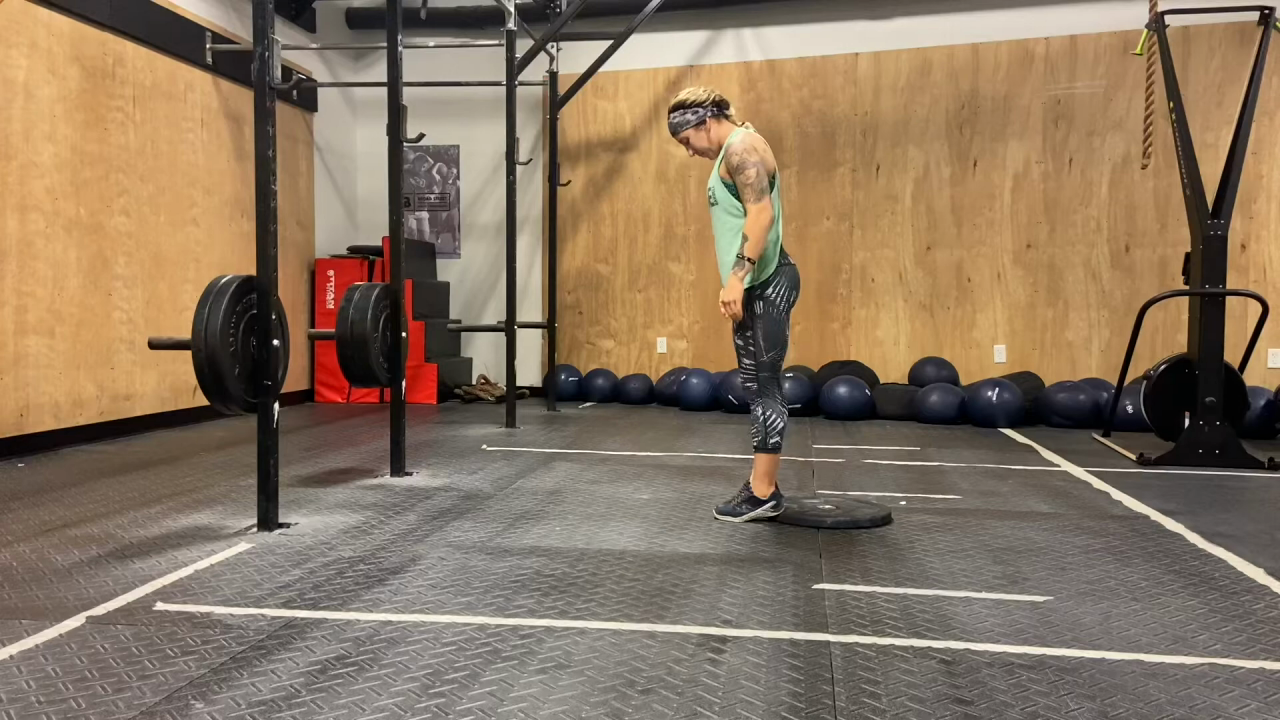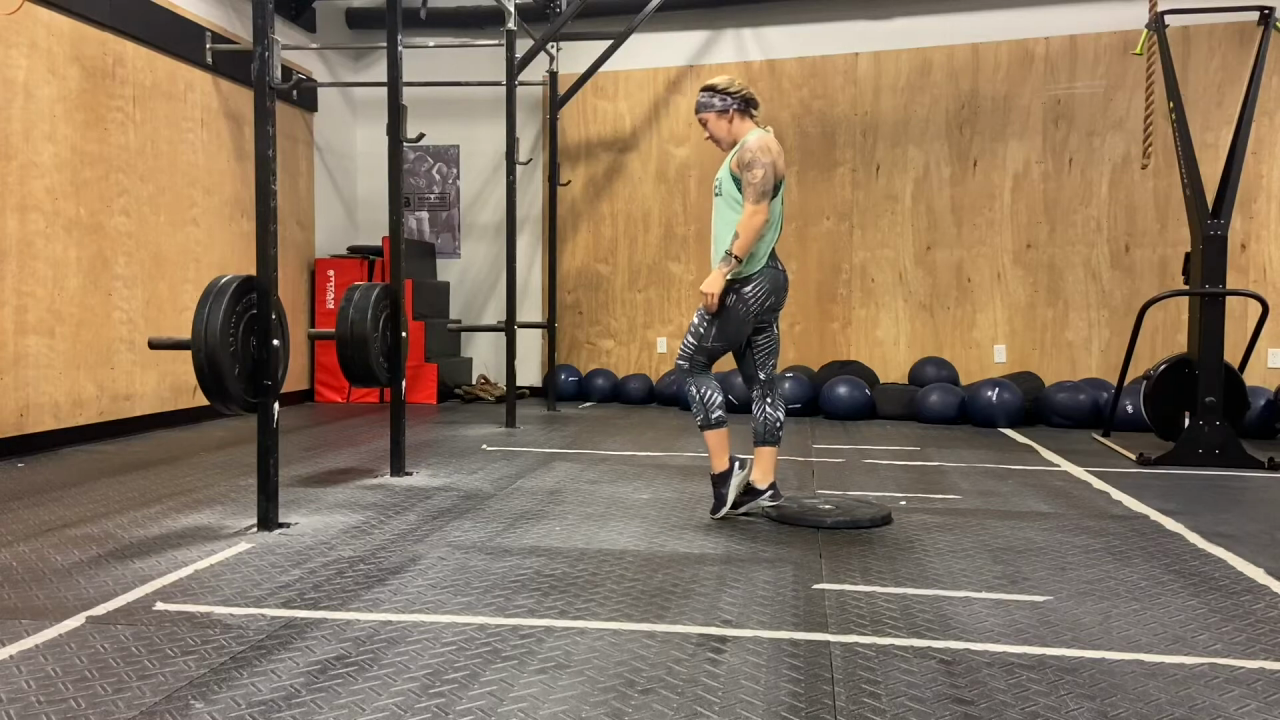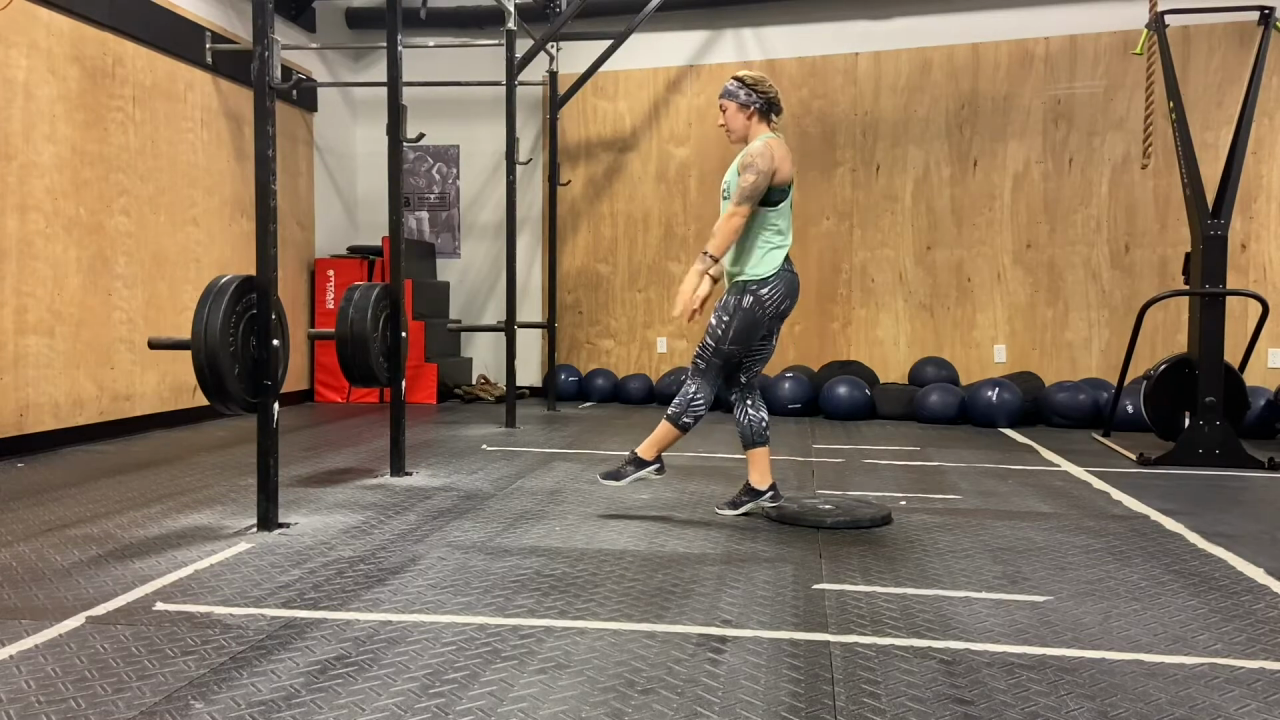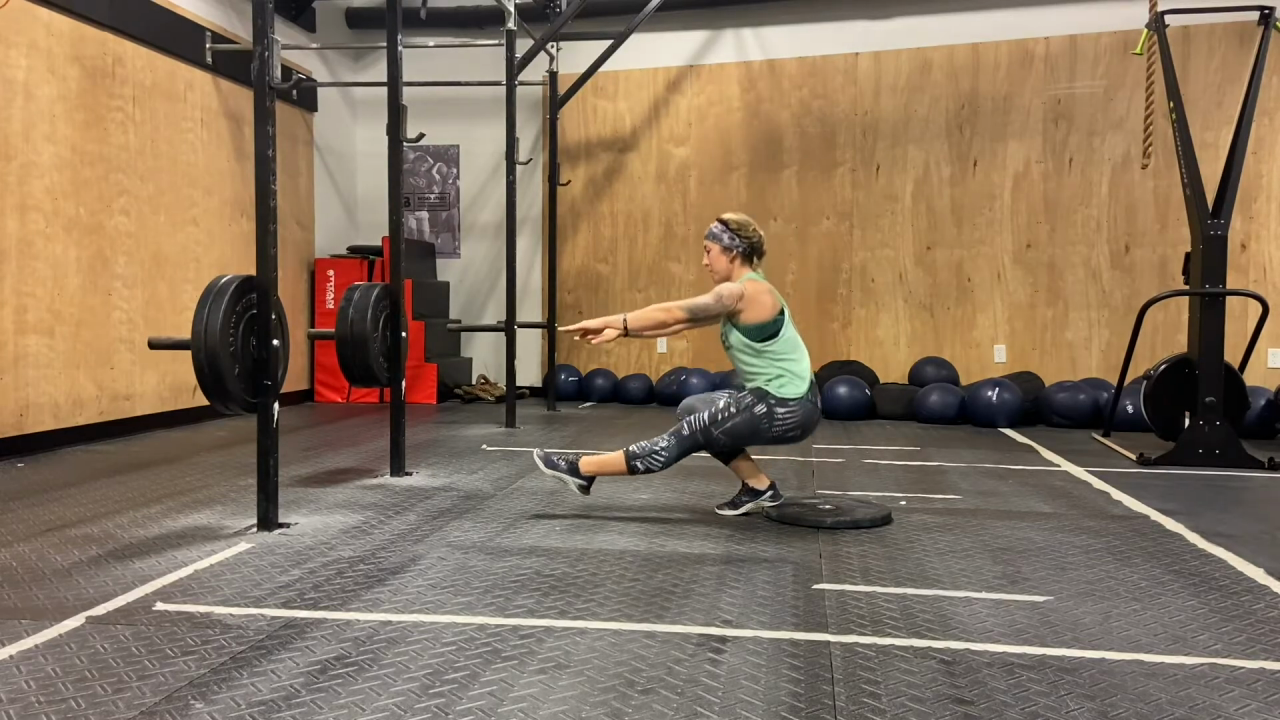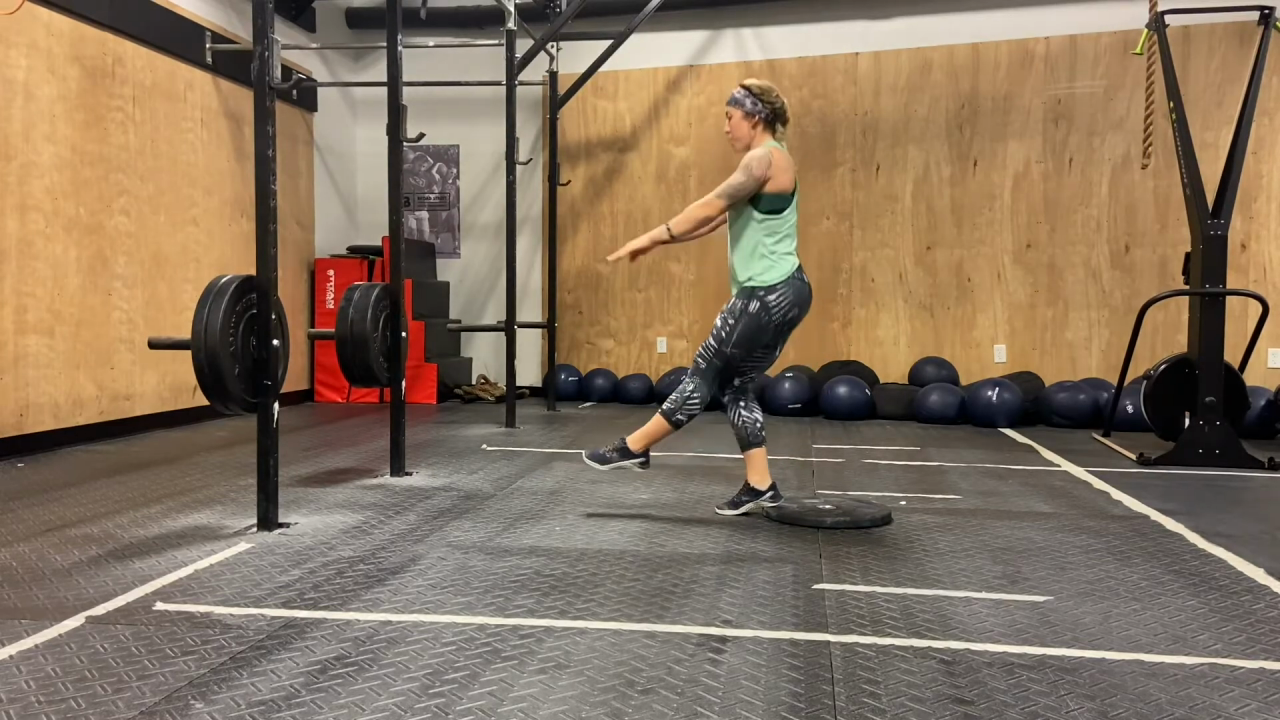
dt=1s
person 1, frame 1
left shoulder: (741, 146)
right shoulder: (735, 151)
left elbow: (761, 215)
left wrist: (736, 278)
right wrist: (741, 279)
left hip: (763, 284)
right hip: (768, 281)
left knee: (758, 385)
right knee: (765, 385)
left ankle: (762, 493)
right ankle: (764, 487)
person 1, frame 2
left shoulder: (755, 145)
right shoulder: (750, 149)
left elbow: (756, 214)
left wrist: (720, 271)
left hip: (749, 282)
right hip: (761, 280)
left knee: (693, 364)
right knee: (761, 382)
left ankle: (725, 468)
right ankle: (763, 483)
person 1, frame 3
left shoulder: (763, 150)
right shoulder: (760, 152)
left elbow: (735, 217)
left wrist: (700, 270)
right wrist: (709, 277)
left hip: (760, 287)
right hip: (767, 285)
left knee: (704, 373)
right knee: (741, 383)
left ankle: (646, 456)
right ankle: (761, 486)
person 1, frame 4
left shoulder: (742, 293)
right shoulder: (742, 293)
left elbow: (671, 313)
right elbow: (680, 321)
left wrist: (608, 321)
right wrist: (621, 329)
left hip: (786, 410)
right hip: (781, 401)
left knee: (684, 437)
right knee: (692, 413)
left ankle: (582, 469)
right ankle: (758, 487)
person 1, frame 5
left shoulder: (763, 159)
right shoulder: (766, 161)
left elbow: (711, 206)
right elbow: (721, 216)
left wrist: (654, 236)
right wrist: (664, 238)
left hip: (766, 294)
right hip: (780, 291)
left knee: (704, 375)
right knee: (737, 386)
left ankle: (632, 449)
right ankle: (761, 486)
